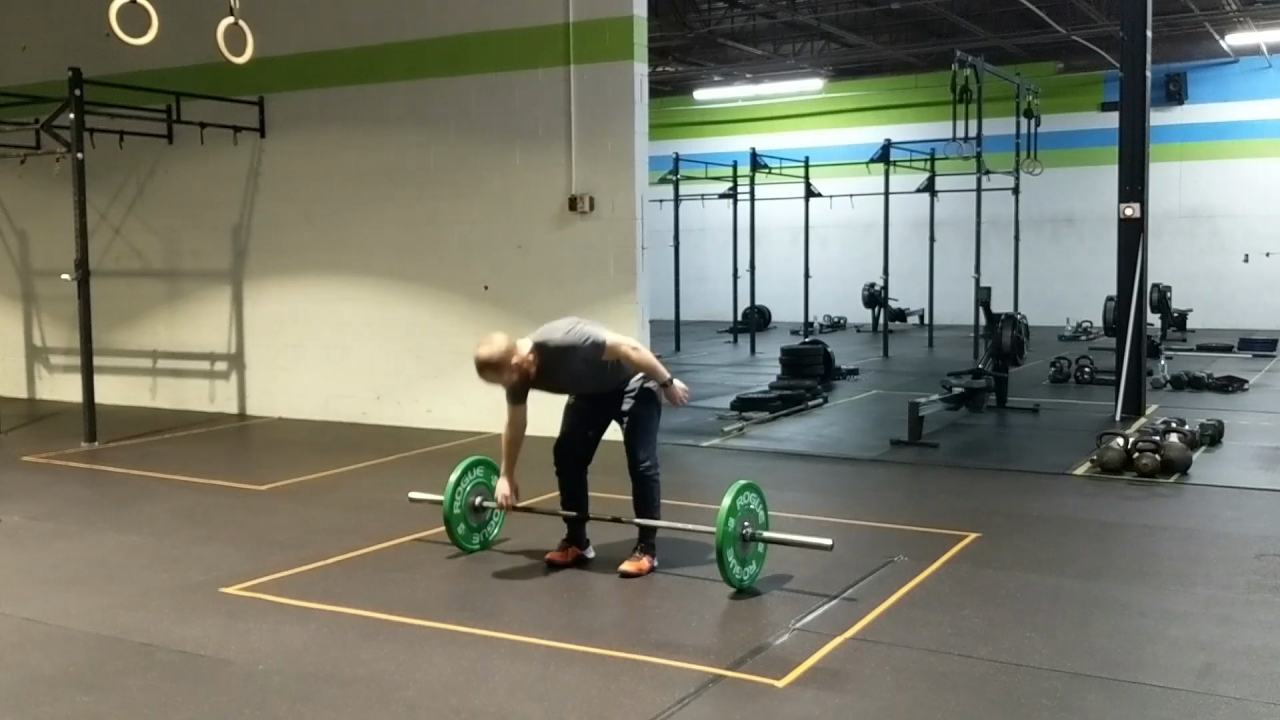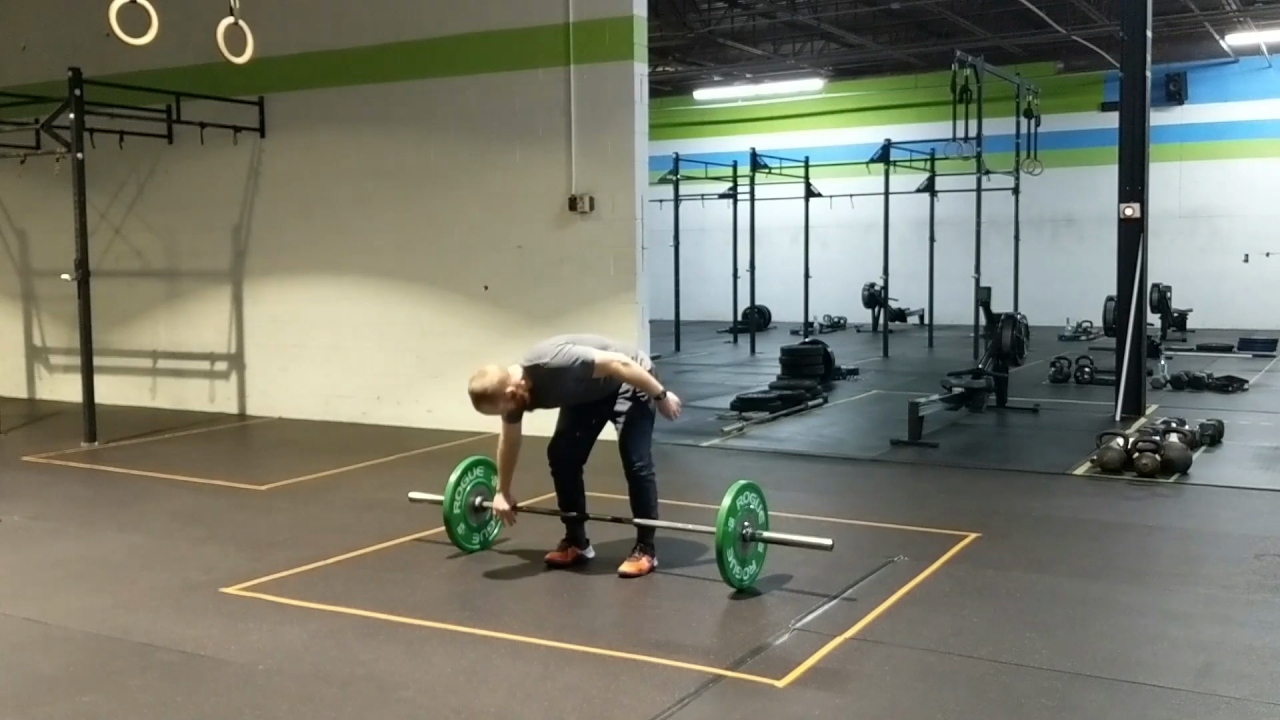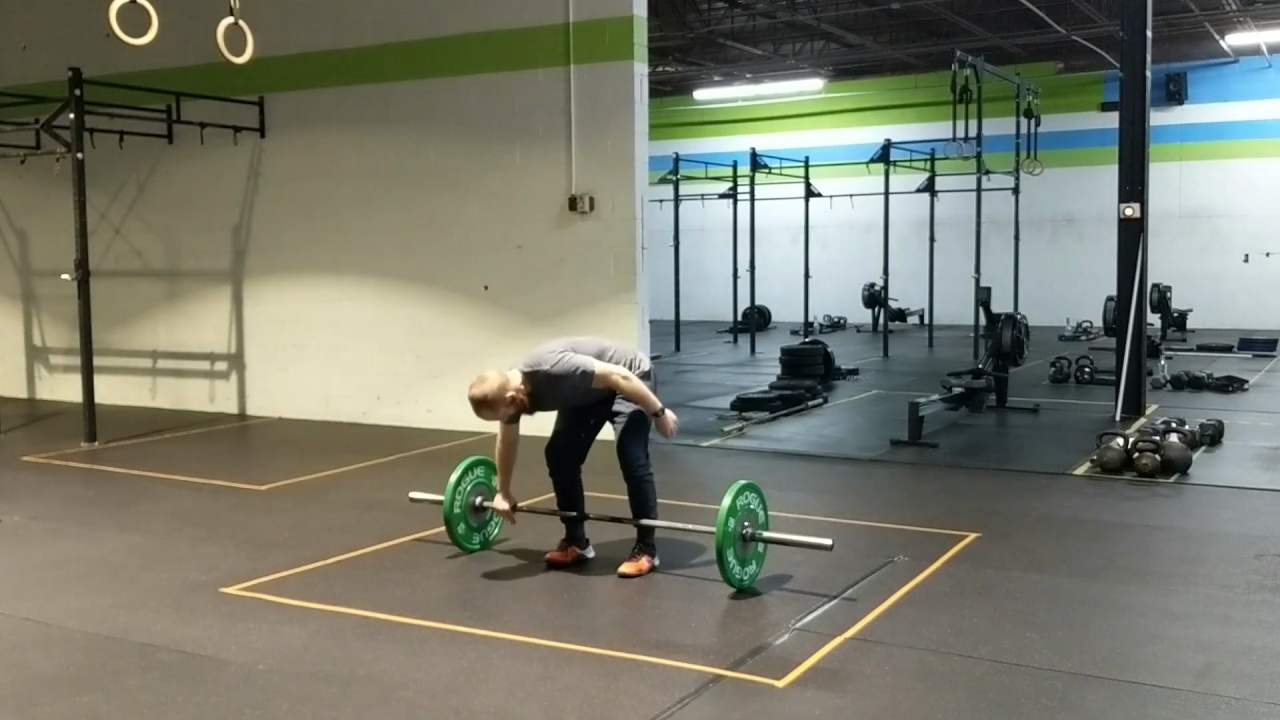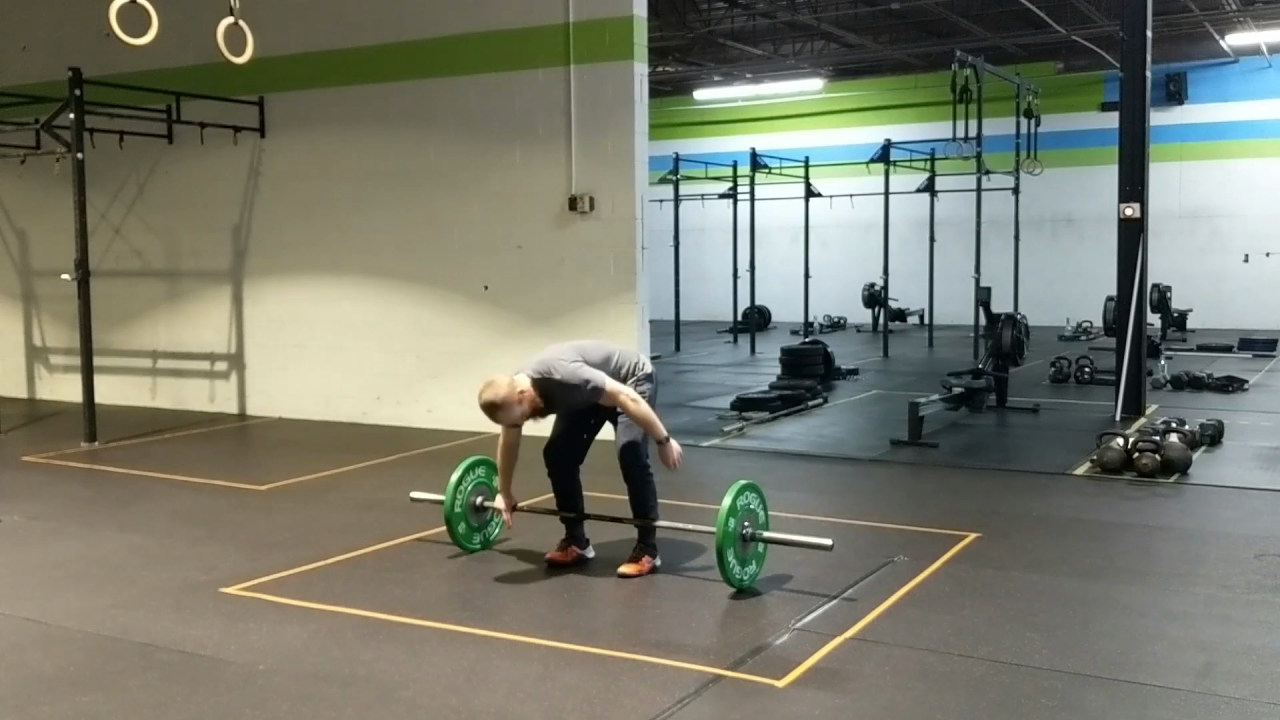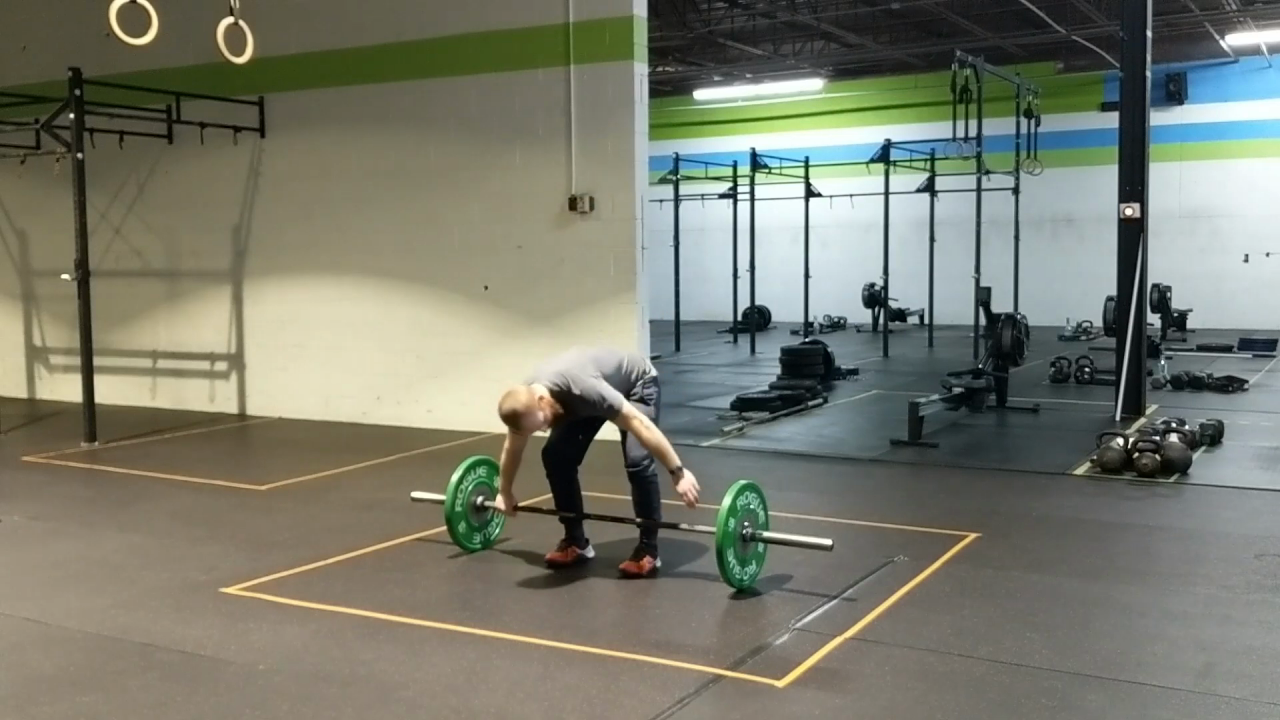
dt=0.2s
person 1, frame 1
left shoulder: (563, 341)
right shoulder: (518, 372)
left elbow: (629, 348)
right elbow: (515, 425)
left wrist: (668, 383)
right wrist: (506, 476)
left hip: (635, 381)
right hip: (591, 391)
left knee: (641, 462)
right knee: (566, 456)
left ankle: (646, 549)
right ankle: (577, 542)
person 1, frame 2
left shoulder: (555, 363)
right shoulder: (512, 388)
left elbow: (619, 363)
right elbow: (509, 442)
left wrist: (661, 397)
right wrist: (503, 492)
left hip: (629, 383)
right hip: (588, 392)
left knee: (636, 461)
right knee: (560, 456)
left ankle: (645, 549)
right ankle: (577, 542)
person 1, frame 3
left shoulder: (553, 369)
right shoulder: (508, 390)
left elbow: (620, 376)
right elbow: (507, 442)
left wrist: (659, 413)
right wrist: (503, 492)
left hip: (629, 378)
right hip: (585, 392)
left knee: (632, 460)
right knee: (558, 456)
left ankle: (646, 550)
right ankle: (576, 542)
person 1, frame 4
left shoulder: (562, 375)
right shoulder: (510, 396)
left elbow: (629, 399)
right elbow: (509, 444)
left wrist: (665, 442)
right wrist: (504, 493)
left hip: (632, 378)
right hip: (587, 394)
left knee: (631, 459)
right knee: (557, 456)
left ankle: (647, 551)
right ankle: (576, 542)
person 1, frame 5
left shoulder: (582, 388)
right shoulder: (524, 404)
left elbow: (639, 425)
right elbow: (513, 448)
left wrist: (679, 472)
right wrist: (505, 493)
left hip: (636, 381)
left knee: (637, 461)
right knee: (555, 457)
left ankle: (648, 550)
right ankle: (576, 542)
